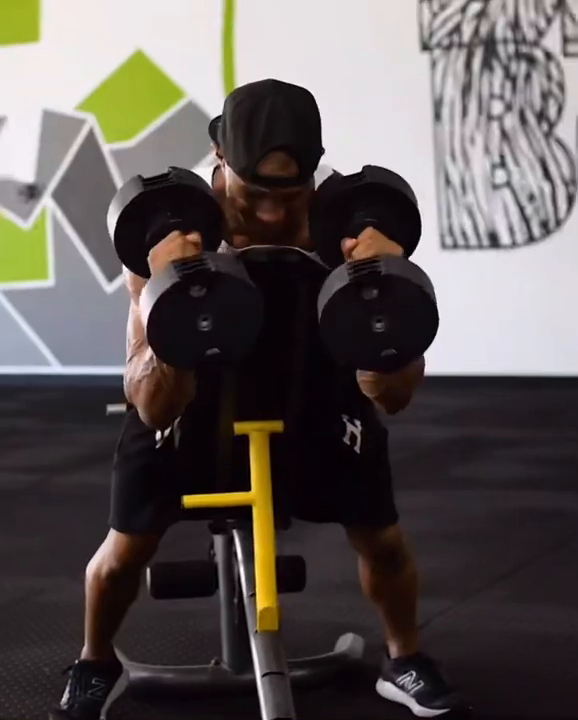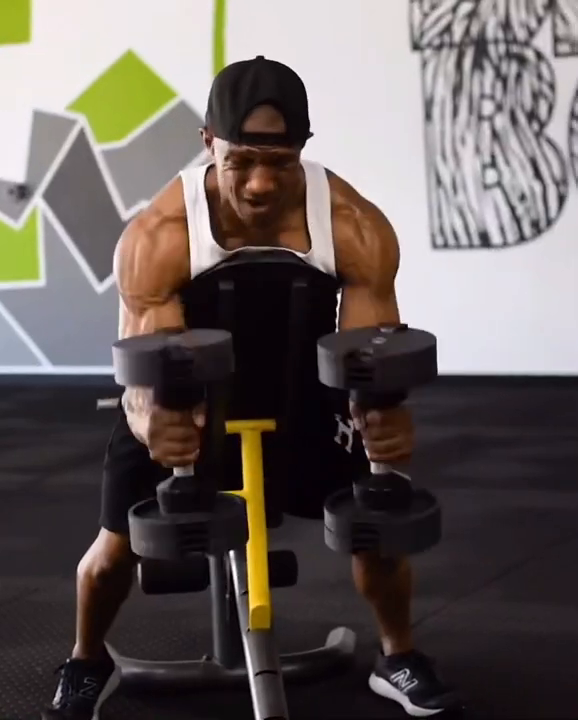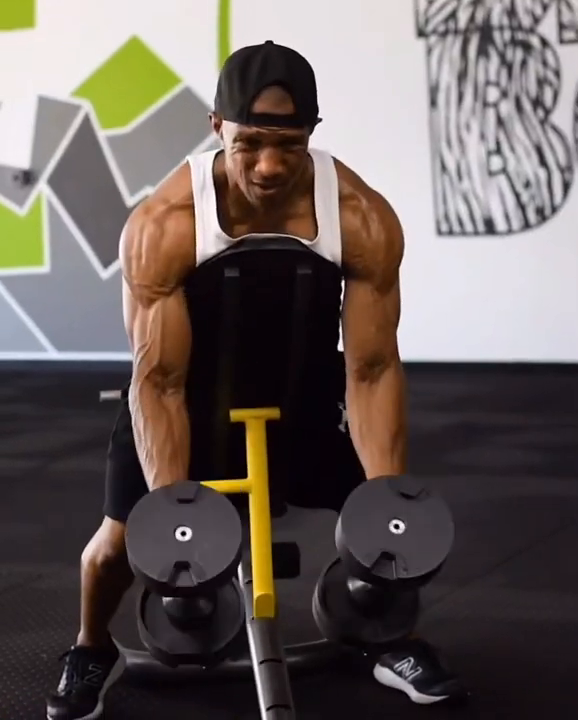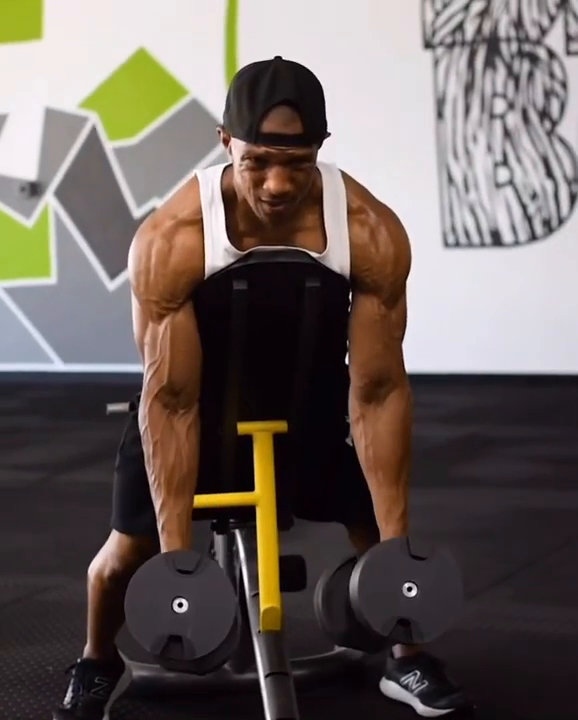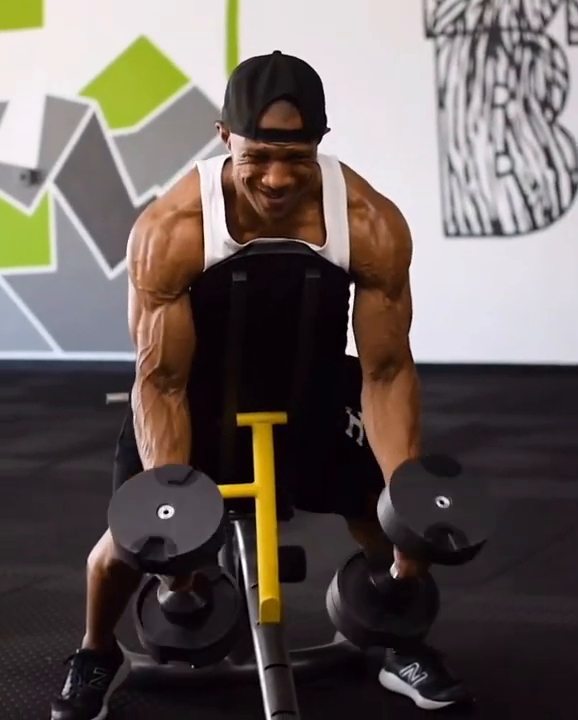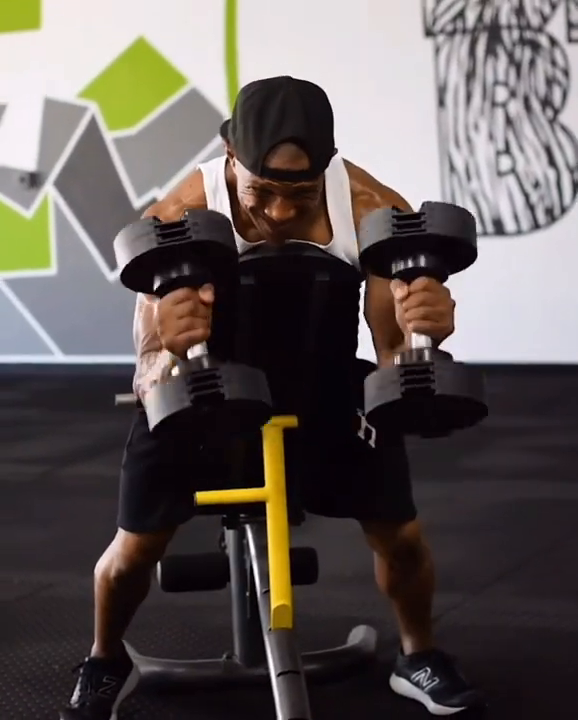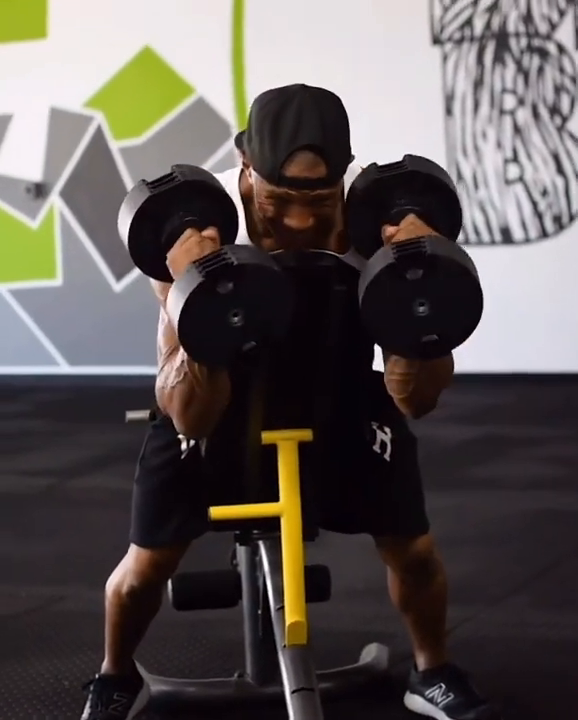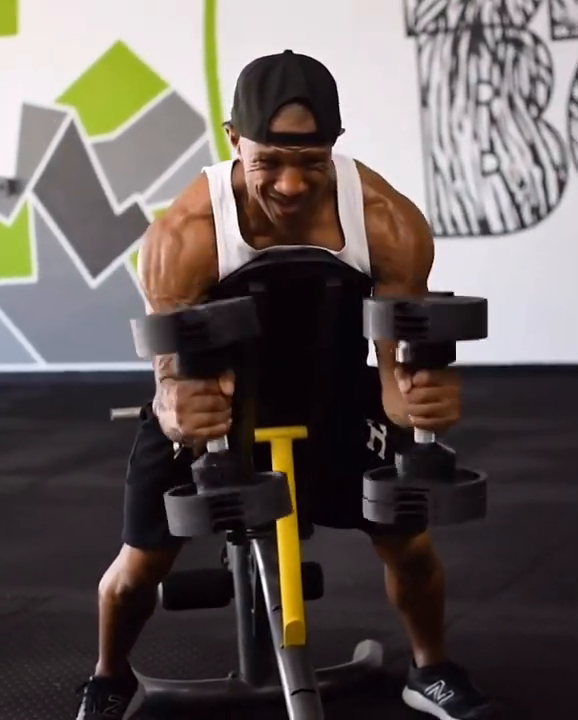
dt=0.4s
person 1, frame 1
left shoulder: (361, 222)
right shoulder: (168, 230)
left elbow: (394, 395)
right elbow: (152, 407)
left hip: (311, 380)
right hip: (195, 384)
left knee: (380, 535)
right knee: (125, 546)
left ankle: (404, 661)
right ankle: (96, 666)
person 1, frame 2
left shoulder: (356, 227)
right shoulder: (155, 236)
left wrist: (388, 425)
right wrist: (155, 431)
right knee: (117, 547)
left ankle: (398, 661)
right ankle: (88, 665)
person 1, frame 3
left shoulder: (363, 218)
right shoulder: (159, 225)
left elbow: (371, 369)
right elbow: (159, 381)
right hip: (194, 374)
right knee: (122, 534)
left ankle: (400, 647)
right ankle: (92, 653)
person 1, frame 4
left shoulder: (372, 233)
right shoulder: (168, 240)
left elbow: (377, 392)
right elbow: (171, 400)
left wrist: (396, 539)
right wrist: (176, 551)
right hip: (199, 388)
left knee: (381, 535)
right knee: (130, 549)
left ankle: (407, 662)
right ankle: (99, 666)
person 1, frame 5
left shoulder: (372, 223)
right shoulder: (168, 229)
left elbow: (386, 371)
right elbow: (159, 382)
right hip: (201, 381)
left knee: (385, 524)
left ankle: (406, 654)
right ankle: (98, 656)
person 1, frame 6
left shoulder: (376, 213)
right shoulder: (176, 221)
left wrist: (422, 340)
right wrist: (170, 355)
left knee: (400, 533)
right knee: (135, 545)
left ankle: (419, 658)
right ankle: (107, 663)
person 1, frame 7
left shoulder: (391, 224)
right shoulder: (194, 233)
left elbow: (415, 402)
right elbow: (189, 419)
left hip: (339, 388)
right hip: (224, 393)
left knee: (413, 549)
right knee: (146, 562)
person 1, frame 8
left shoulder: (390, 223)
right shoulder: (181, 237)
left elbow: (399, 370)
right elbow: (175, 385)
left wrist: (424, 399)
right wrist: (186, 420)
right hip: (214, 397)
left knee: (411, 545)
right knee: (141, 562)
